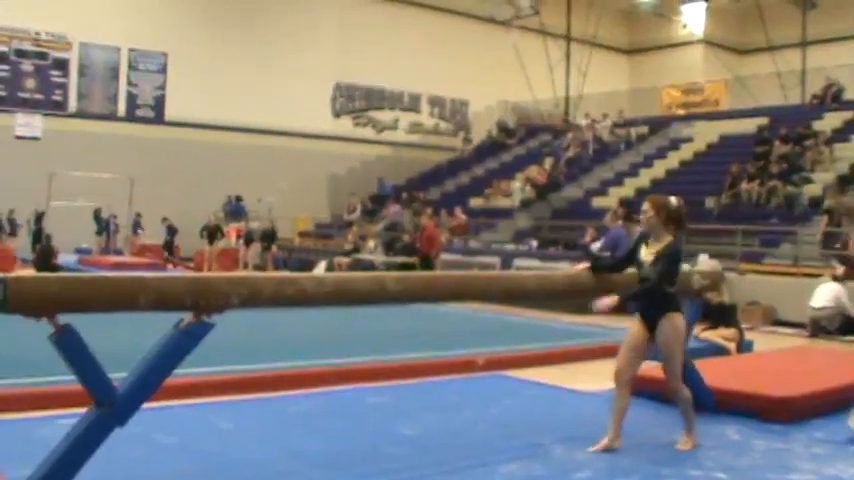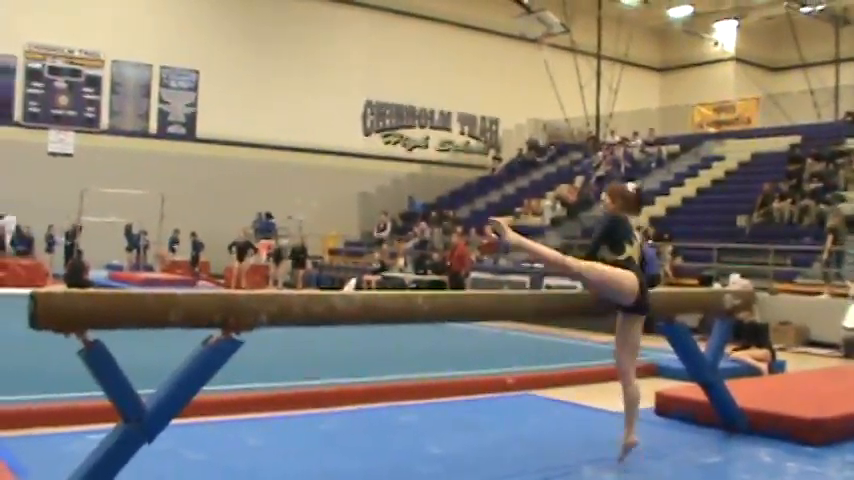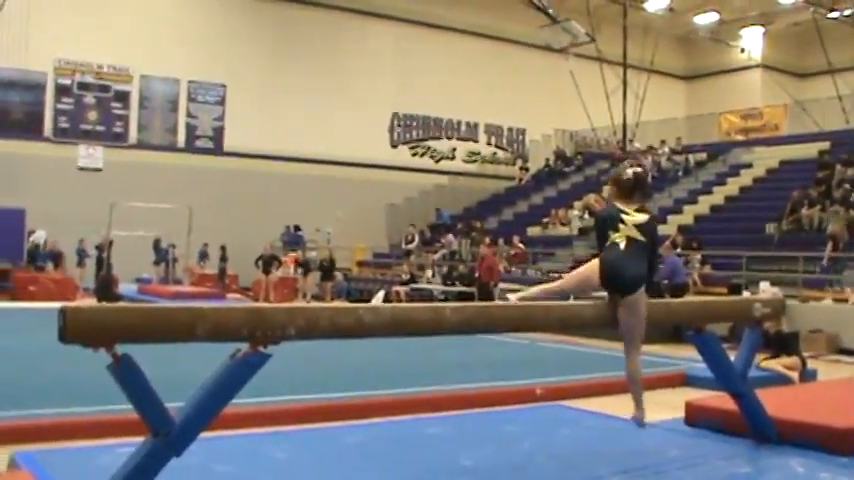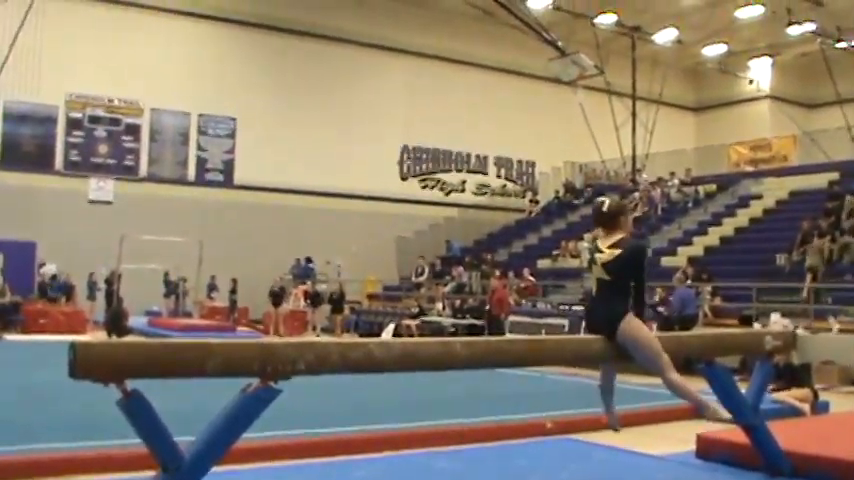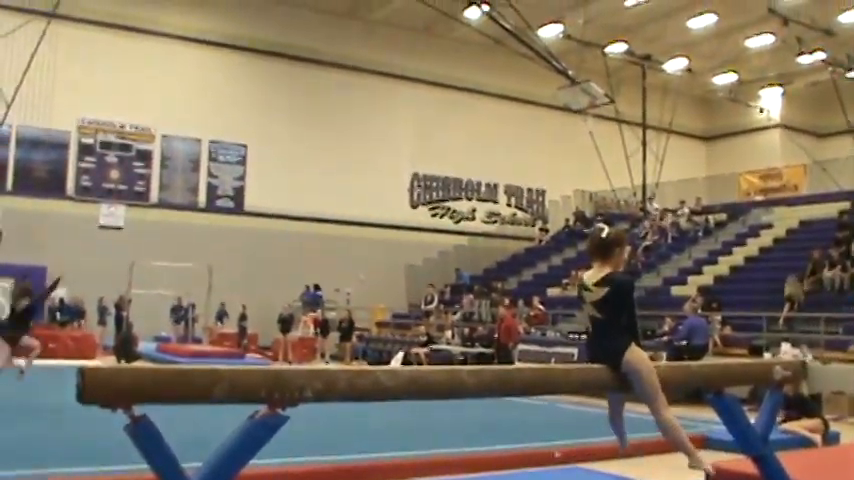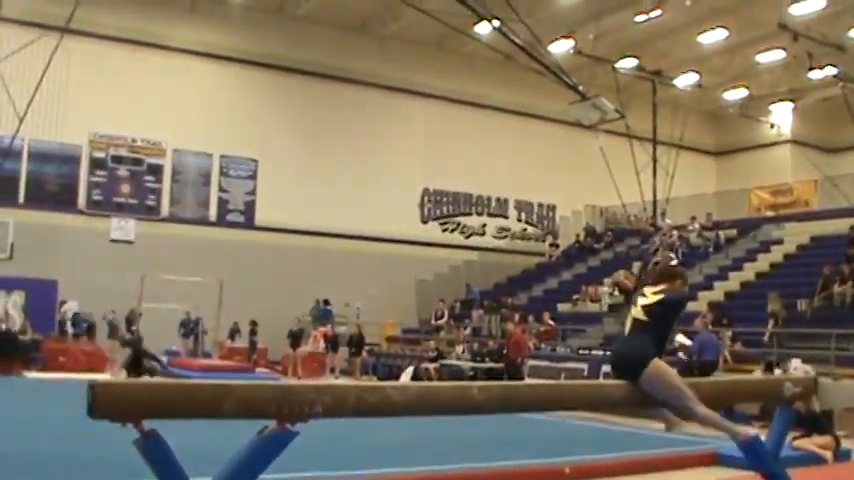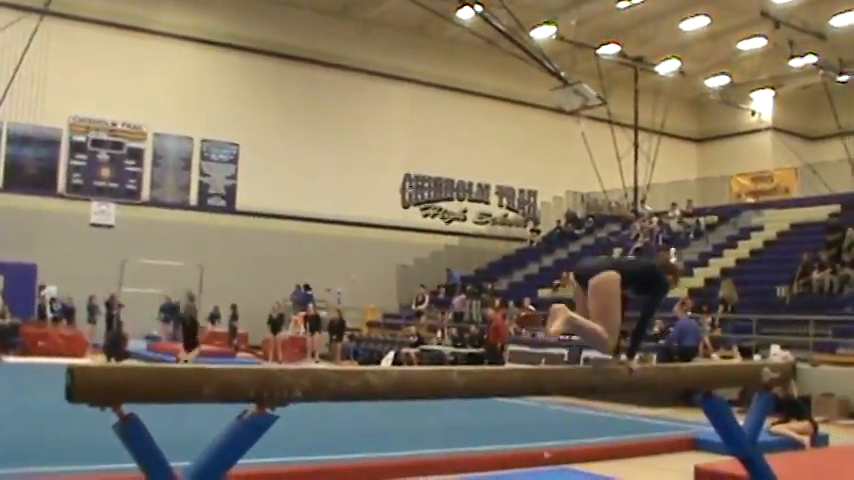
dt=0.5s
person 1, frame 1
left shoulder: (672, 249)
right shoulder: (643, 242)
left elbow: (652, 284)
right elbow: (619, 264)
left wrist: (618, 299)
right wrist: (592, 263)
left hip: (668, 316)
right hip: (644, 316)
left knee: (673, 381)
right knee: (621, 374)
left ankle: (690, 433)
right ankle: (613, 437)
person 1, frame 2
left shoulder: (615, 219)
right shoulder: (630, 231)
left elbow: (594, 247)
left wrist: (582, 267)
left hip: (627, 285)
right hip: (635, 298)
left knee: (567, 263)
right knee: (627, 370)
left ankle: (513, 238)
right ankle: (629, 433)
person 1, frame 3
left shoulder: (601, 215)
right shoulder: (649, 221)
right elbow: (652, 262)
right wrist: (641, 286)
left hip: (607, 268)
right hip: (632, 283)
left knee: (555, 287)
right knee: (633, 350)
left ankle: (519, 298)
right ankle: (638, 409)
person 1, frame 4
left shoulder: (596, 246)
right shoulder: (636, 248)
right elbow: (638, 288)
right wrist: (639, 319)
left hip: (593, 316)
right hip: (617, 316)
left knee: (608, 367)
right knee: (665, 368)
left ankle: (609, 412)
right ankle: (707, 407)
person 1, frame 5
left shoulder: (583, 280)
right shoulder: (621, 282)
right elbow: (630, 321)
right wrist: (637, 349)
left hip: (594, 350)
right hip: (618, 349)
left knee: (615, 398)
right knee: (660, 406)
left ankle: (622, 441)
right ankle: (694, 456)
person 1, frame 6
left shoulder: (641, 294)
right shoulder: (676, 297)
right elbow: (662, 337)
left hip: (621, 356)
right hip: (640, 359)
right knee: (692, 405)
person 1, frame 7
right shoulder: (661, 281)
left elbow: (620, 312)
right elbow: (645, 319)
left wrist: (616, 353)
right wrist: (630, 356)
left hip: (584, 271)
right hip: (604, 273)
right knee: (604, 344)
right ankle: (568, 316)
